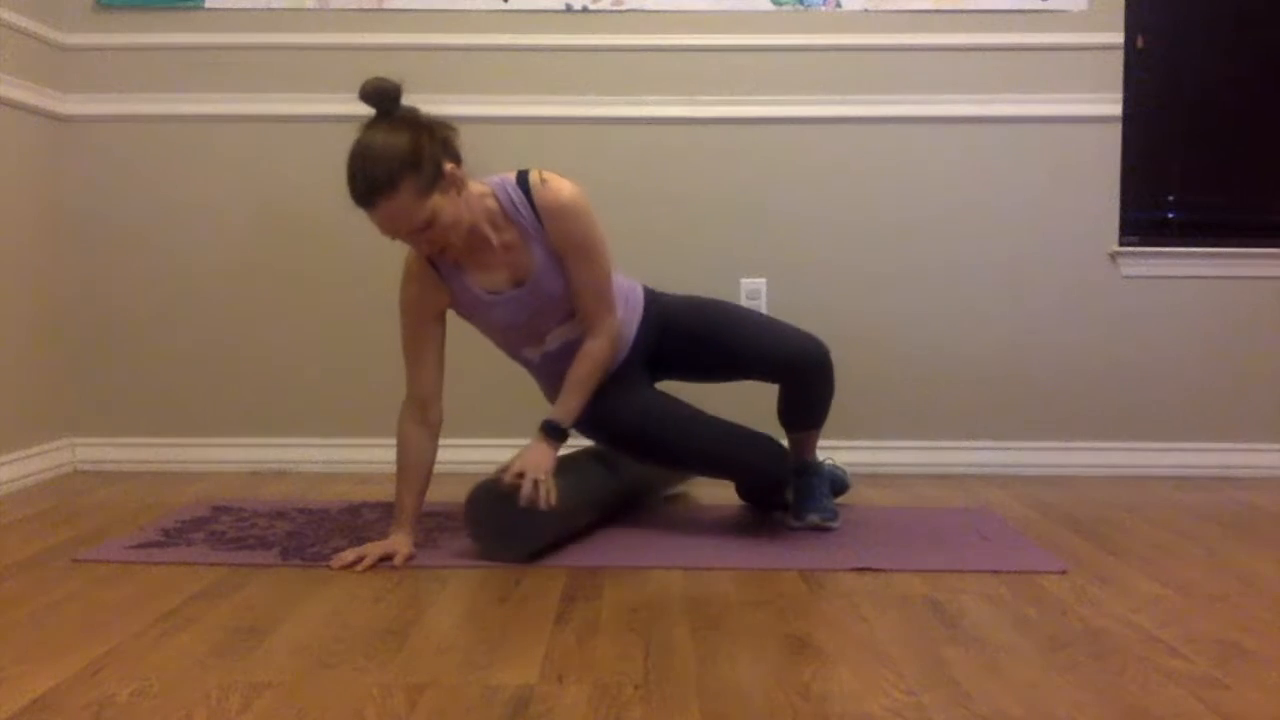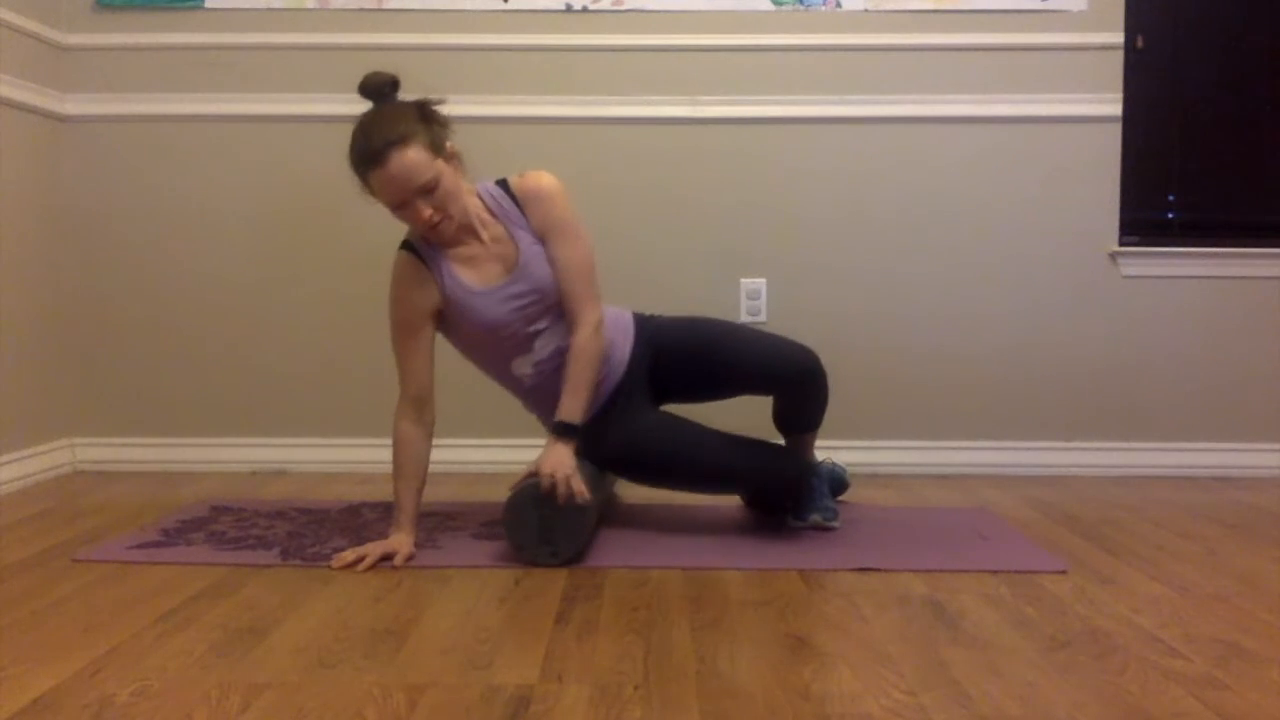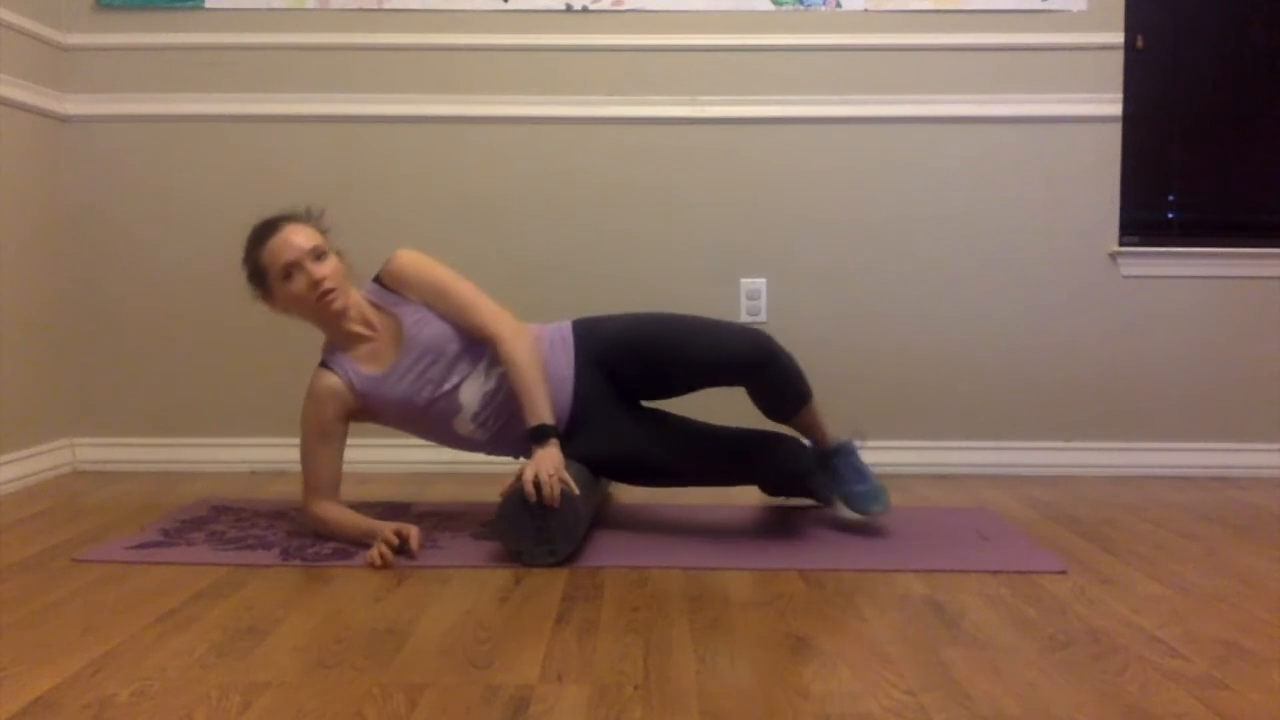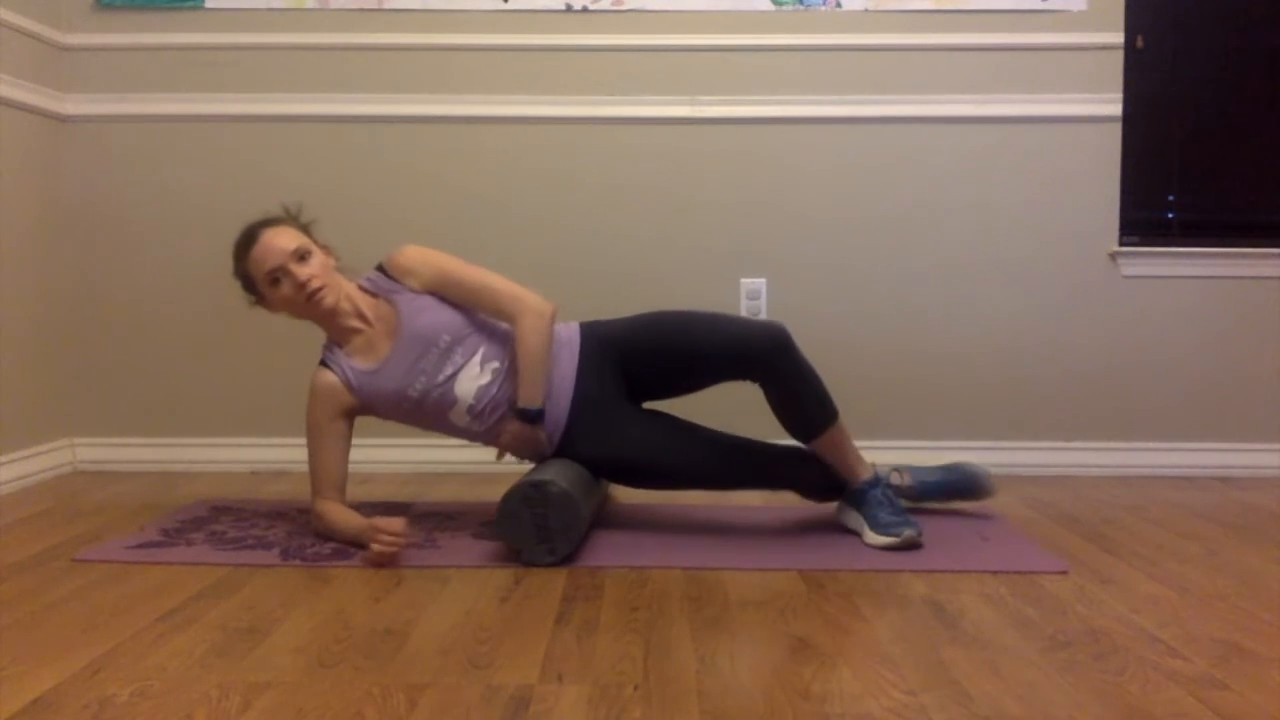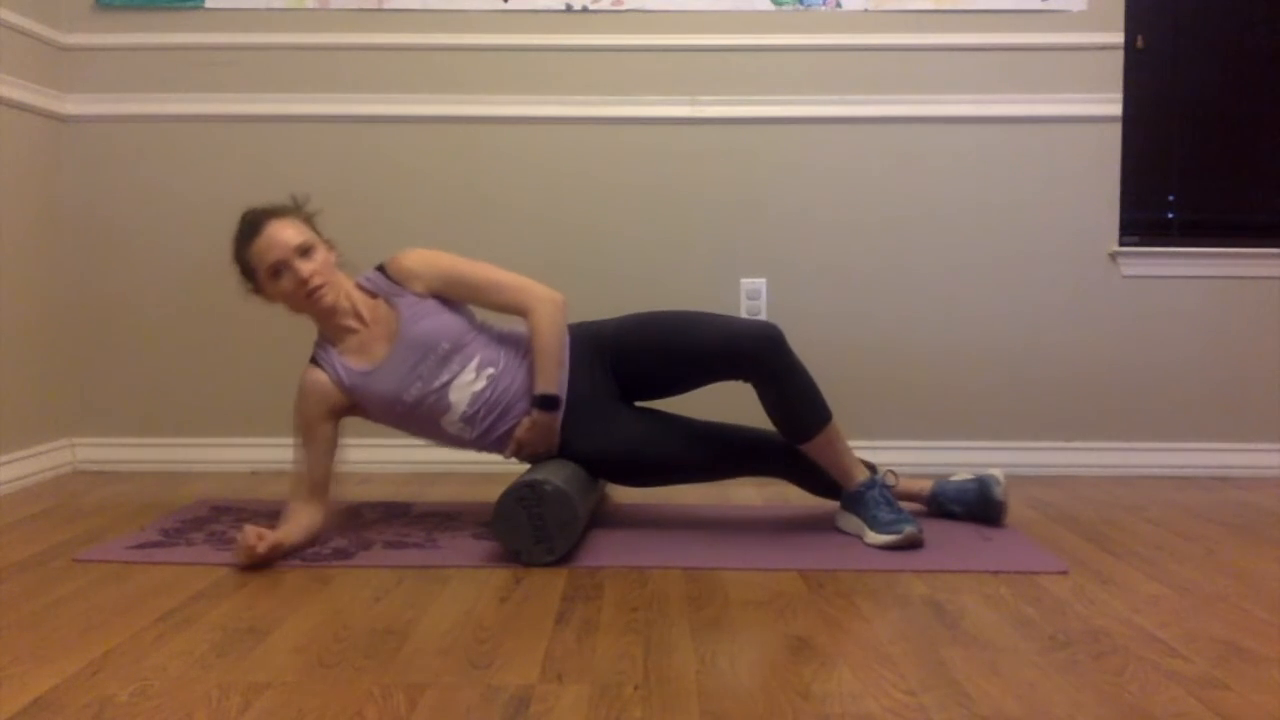
dt=1s
person 1, frame 1
left shoulder: (553, 201)
right shoulder: (426, 275)
left elbow: (603, 331)
right elbow: (422, 408)
left wrist: (548, 439)
right wrist: (402, 529)
left hip: (644, 322)
right hip: (598, 391)
left knee: (807, 358)
right knee: (764, 466)
left ankle: (808, 468)
right ankle: (778, 488)
person 1, frame 2
left shoulder: (535, 194)
right shoulder: (416, 276)
left elbow: (588, 321)
right elbow: (415, 410)
left wrist: (563, 438)
right wrist: (403, 527)
left hip: (634, 346)
right hip: (600, 418)
left knee: (799, 368)
right knee: (781, 476)
left ankle: (805, 466)
right ankle: (800, 485)
person 1, frame 3
left shoulder: (401, 273)
right shoulder: (332, 389)
left elbow: (508, 333)
right elbow: (318, 503)
left wrist: (542, 438)
right wrist: (376, 530)
left hip: (587, 354)
right hip: (577, 431)
left knee: (746, 350)
right knee: (772, 461)
left ankle: (831, 451)
right ankle: (816, 474)
person 1, frame 4
left shoulder: (404, 268)
right shoulder: (334, 386)
left elbow: (533, 310)
right elbow: (325, 502)
left wrist: (526, 410)
right wrist: (368, 531)
left hip: (590, 357)
right hip: (580, 434)
left knee: (765, 344)
right knee: (779, 470)
left ankle: (872, 483)
right ankle: (868, 490)
person 1, frame 5
left shoulder: (407, 273)
right shoulder: (324, 385)
left elbow: (544, 302)
right elbow: (311, 502)
left wrist: (543, 401)
right wrist: (274, 538)
left hip: (583, 360)
right hip: (577, 439)
left knee: (758, 344)
right knee: (770, 454)
left ankle: (873, 489)
right ankle: (887, 491)
